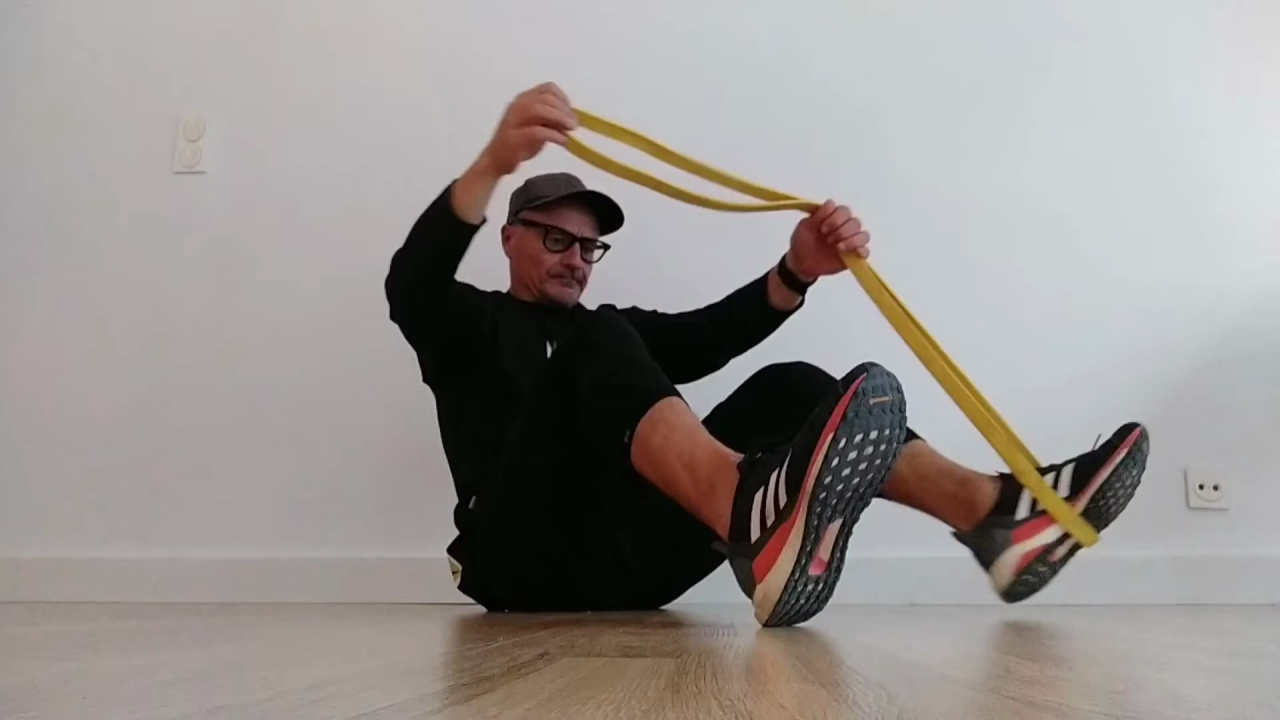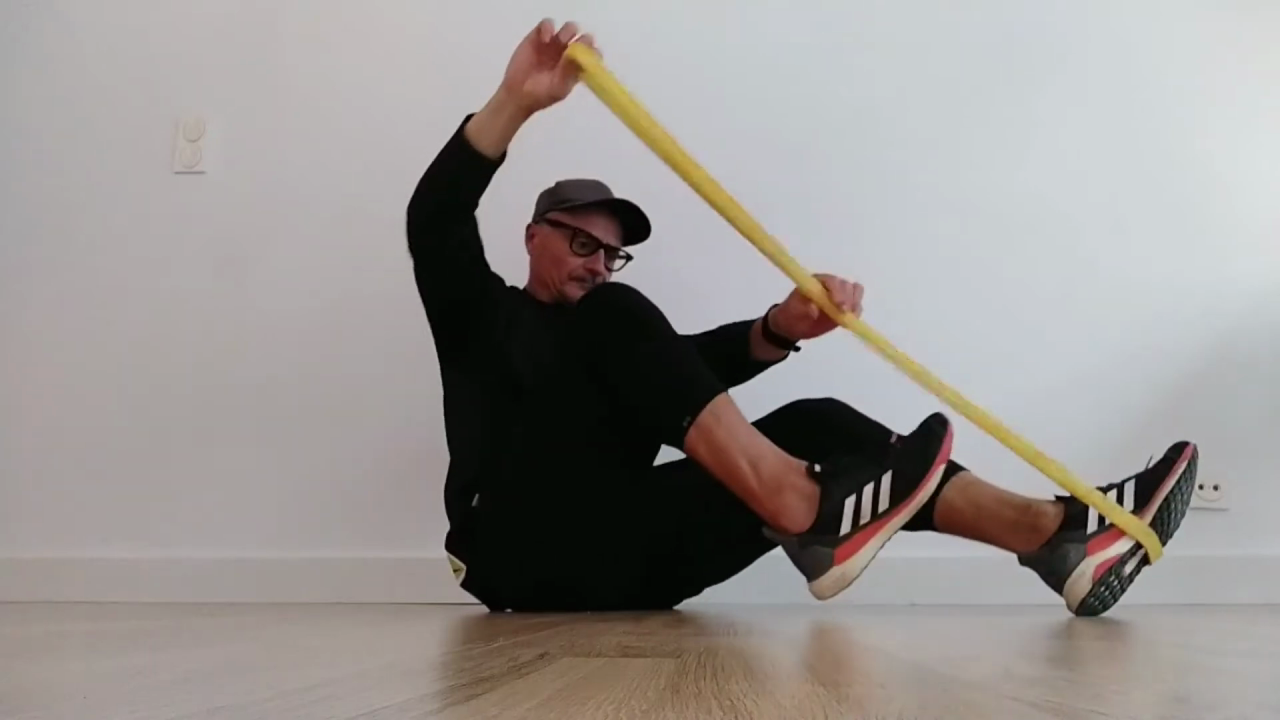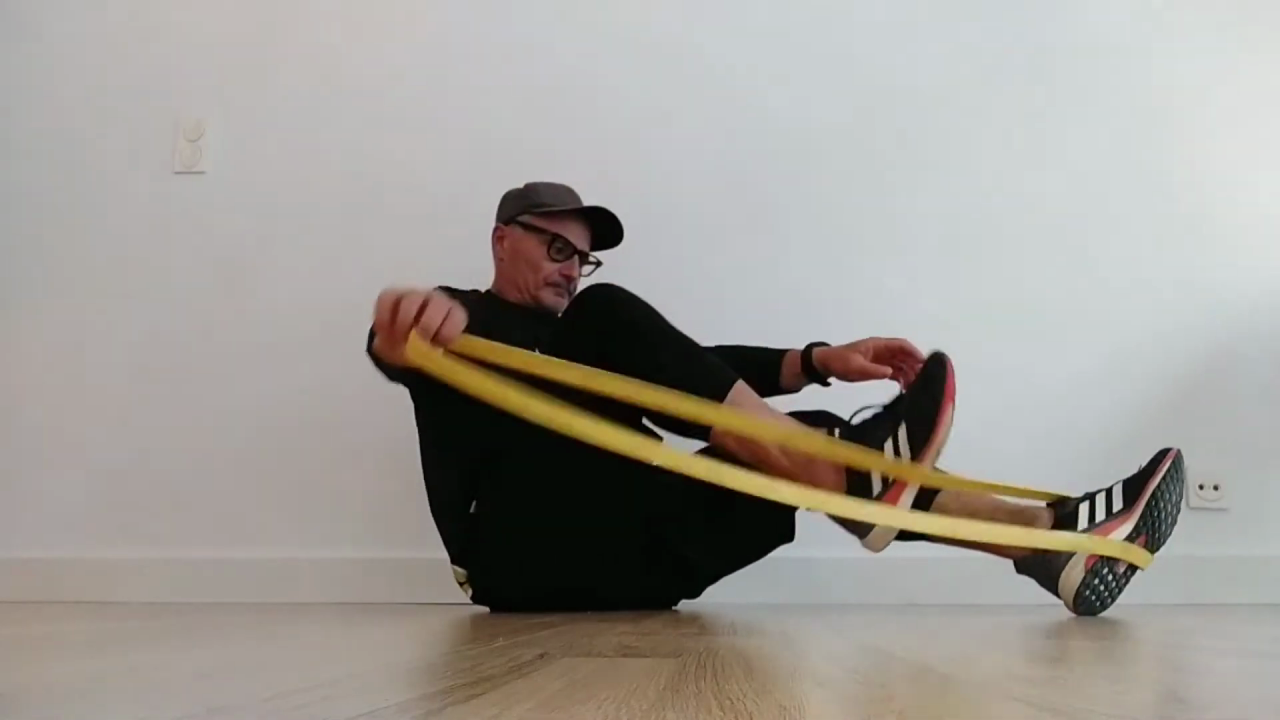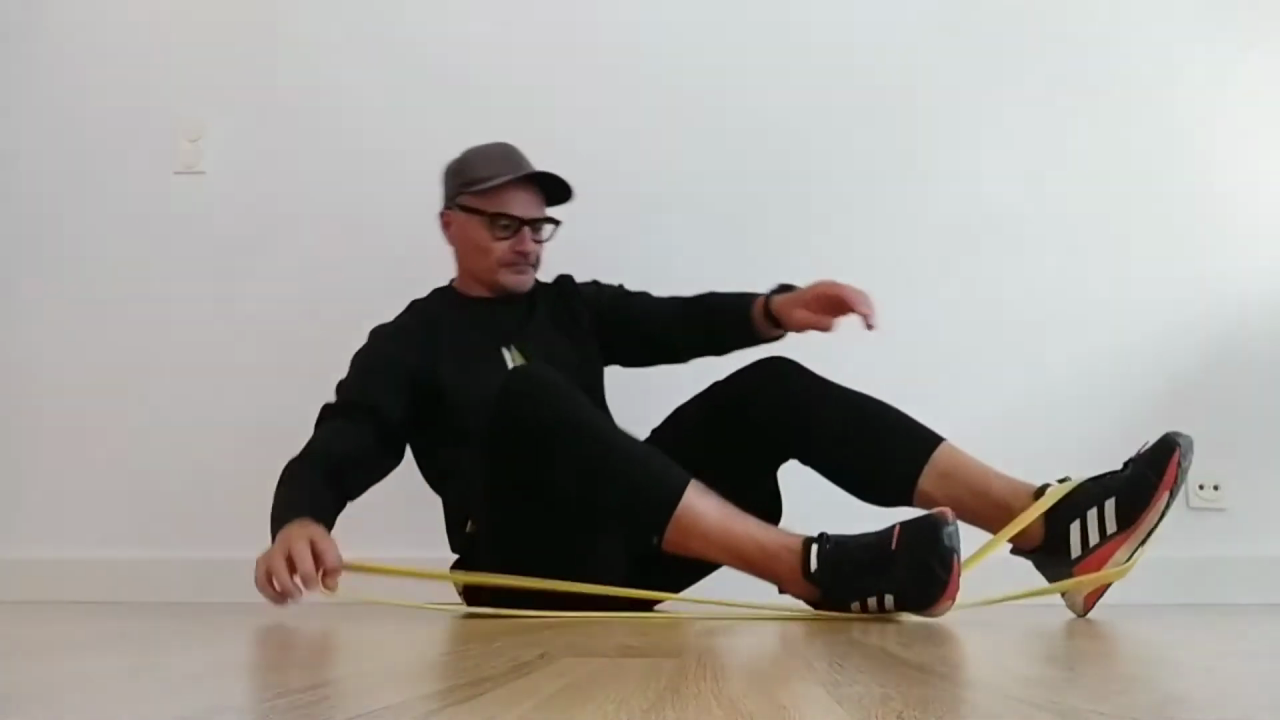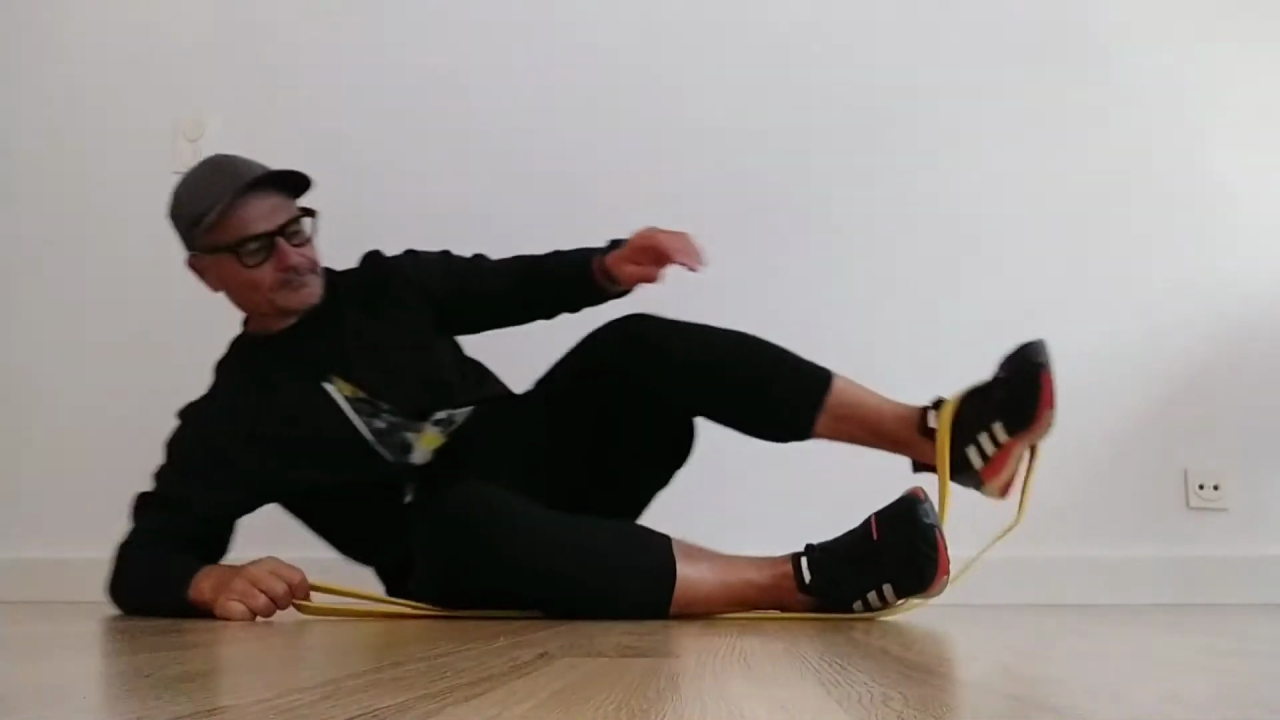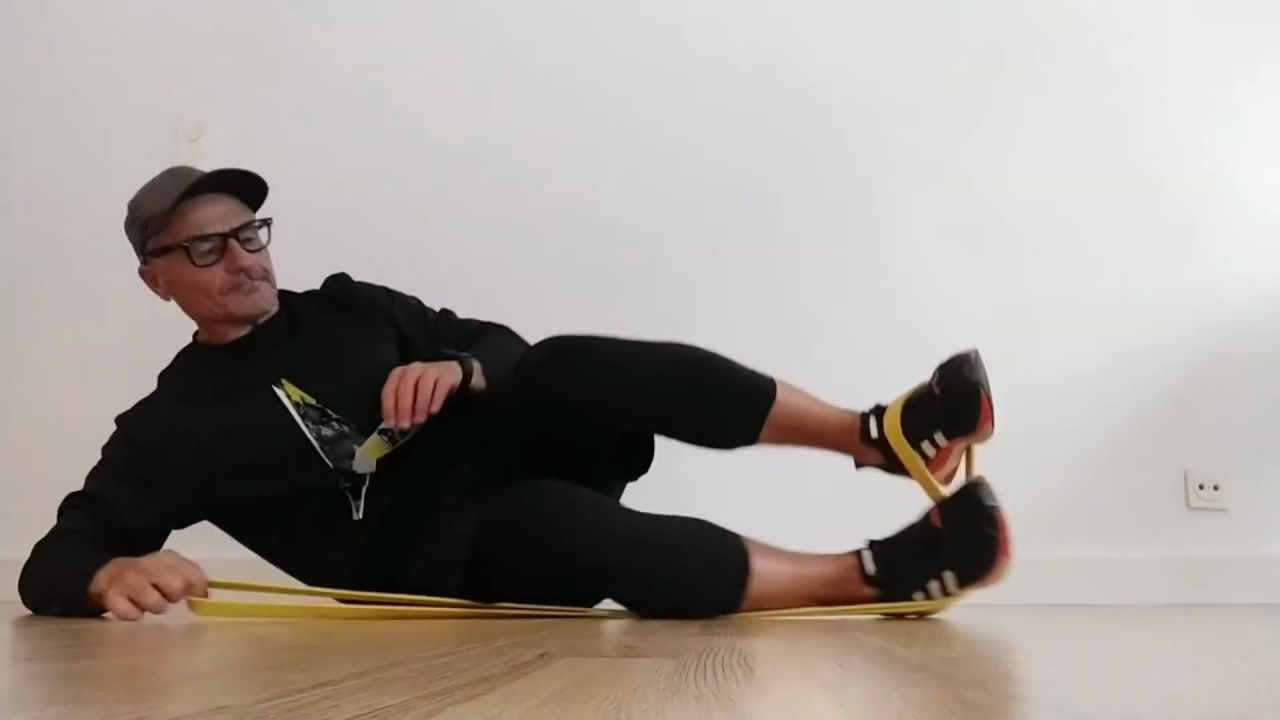
dt=0.7s
person 1, frame 1
left shoulder: (616, 333)
right shoulder: (469, 322)
left elbow: (713, 332)
right elbow: (410, 286)
left wrist: (797, 273)
right wrist: (494, 161)
left hip: (625, 558)
right hip: (526, 556)
left knee: (789, 389)
right knee: (602, 344)
left ankle: (998, 514)
right ankle: (756, 517)
person 1, frame 2
left shoulder: (616, 339)
right shoulder: (482, 314)
left elbow: (702, 363)
right elbow: (433, 224)
left wrist: (783, 328)
right wrist: (514, 103)
left hip: (624, 564)
right hip: (527, 550)
left knee: (812, 424)
right knee: (616, 320)
left ankle: (1057, 535)
right ankle: (813, 515)
person 1, frame 3
left shoulder: (583, 340)
right shoulder: (457, 322)
left elbow: (697, 370)
right elbow: (397, 346)
left wrist: (820, 361)
right wrist: (404, 325)
left hip: (620, 559)
right hip: (523, 555)
left knee: (804, 433)
right knee: (608, 316)
left ankle: (1052, 537)
right ankle: (849, 474)
person 1, frame 4
left shoulder: (569, 305)
right shoulder: (411, 341)
left elbow: (681, 323)
right elbow: (338, 452)
left wrist: (777, 309)
right wrist: (300, 522)
left hip: (620, 549)
right hip: (530, 566)
left knee: (768, 388)
right knee: (531, 401)
left ankle: (1050, 529)
right ankle: (817, 570)
person 1, frame 5
left shoulder: (387, 286)
right shoulder: (228, 417)
left elbow: (521, 286)
right elbow: (139, 566)
left wrist: (613, 268)
right wrist: (214, 582)
left hip: (540, 461)
right hip: (452, 547)
left knee: (636, 345)
right knee: (472, 527)
left ankle: (938, 436)
right ankle: (812, 579)
person 1, frame 6
left shoulder: (346, 307)
right shoulder: (169, 427)
left elbow: (506, 349)
right elbow: (50, 567)
left wrist: (453, 367)
right wrist: (112, 574)
left hip: (496, 456)
right hip: (427, 562)
left knee: (571, 368)
right knee: (546, 522)
left ankle: (876, 436)
right ankle: (877, 572)
